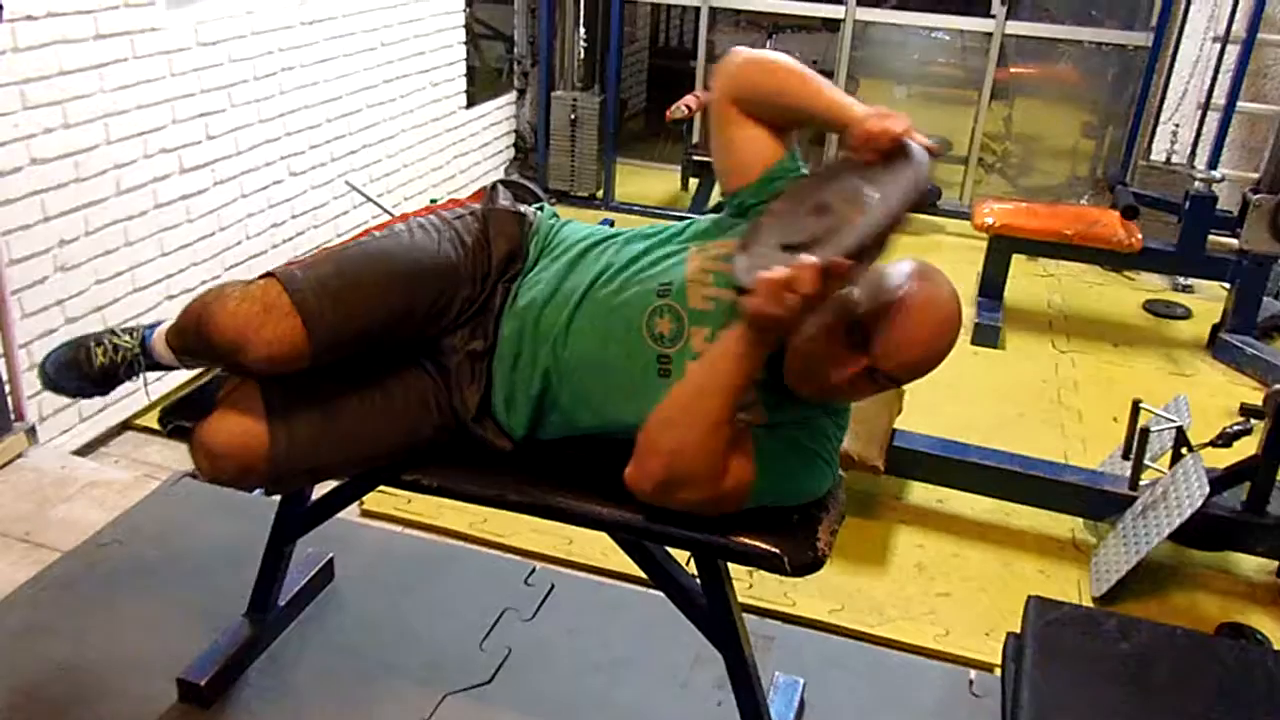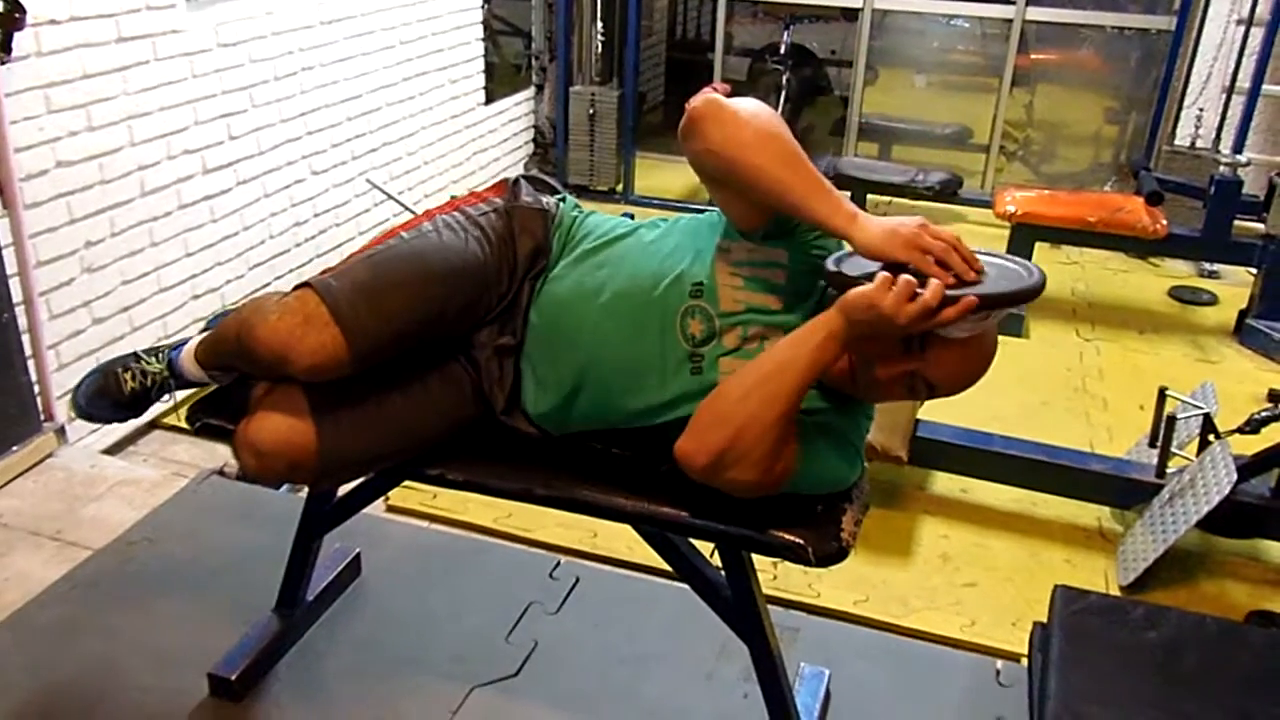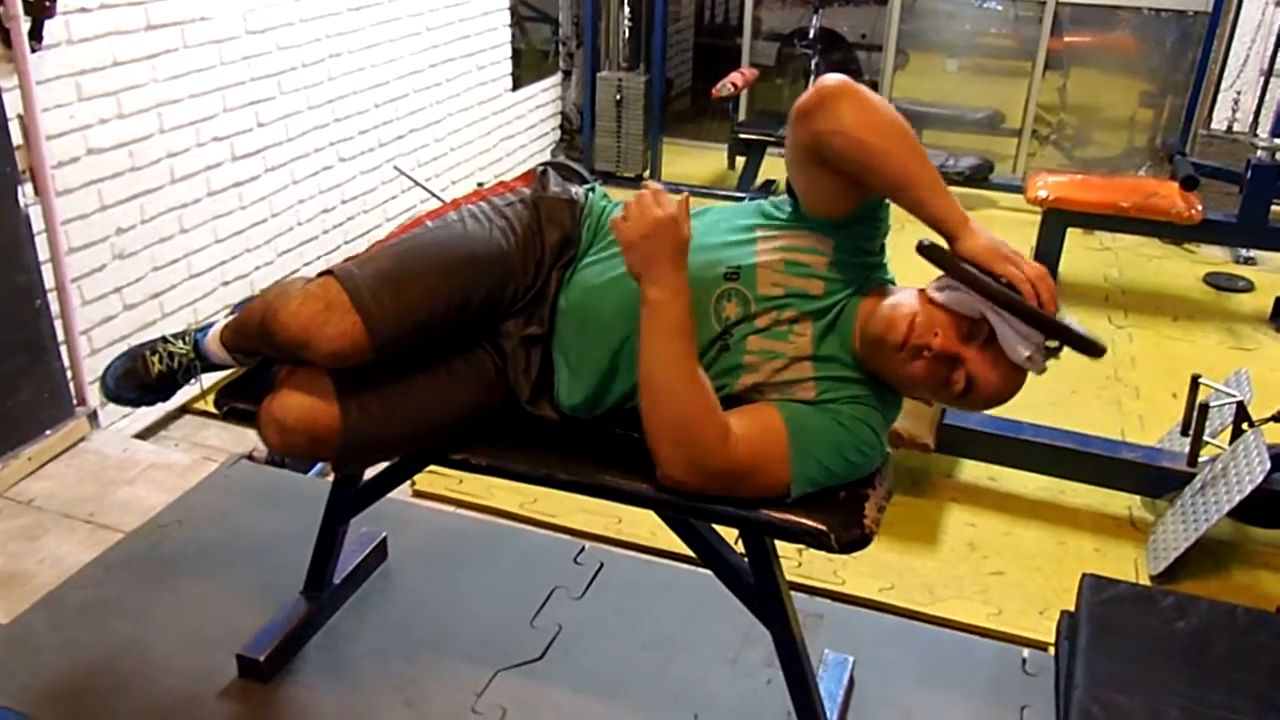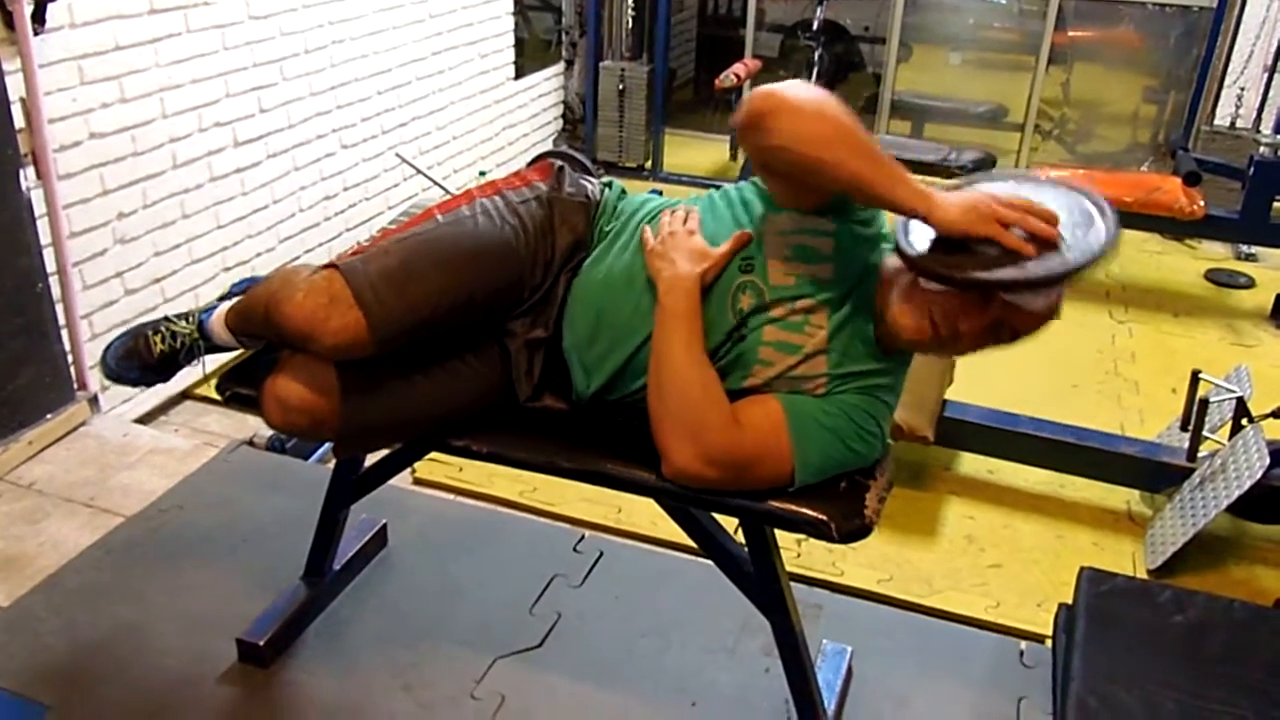
dt=1s
person 1, frame 1
left shoulder: (804, 452)
left elbow: (659, 476)
right elbow: (735, 80)
left wrist: (747, 333)
right wrist: (855, 114)
left hip: (476, 395)
left knee: (225, 449)
right knee: (258, 329)
right ankle: (172, 344)
person 1, frame 2
left shoulder: (832, 443)
right shoulder: (808, 239)
left elbow: (709, 453)
right elbow: (709, 120)
left wrist: (835, 327)
right wrist: (856, 224)
left hip: (504, 384)
left knee: (268, 446)
right knee: (300, 340)
left ankle: (240, 377)
right ankle: (200, 357)
person 1, frame 3
left shoulder: (848, 430)
right shoulder: (853, 240)
left elbow: (689, 460)
right elbow: (828, 105)
left wrist: (664, 285)
right wrist: (965, 233)
left hip: (529, 373)
left knee: (294, 422)
right knee: (321, 327)
left ankle: (263, 361)
right ankle: (225, 339)
person 1, frame 4
left shoulder: (854, 414)
right shoulder: (852, 222)
left elbow: (696, 455)
right elbow: (770, 111)
left wrist: (678, 285)
right wrist: (936, 202)
left hip: (540, 366)
left knee: (295, 403)
right knee: (324, 318)
left ankle: (266, 336)
right ankle: (232, 319)
